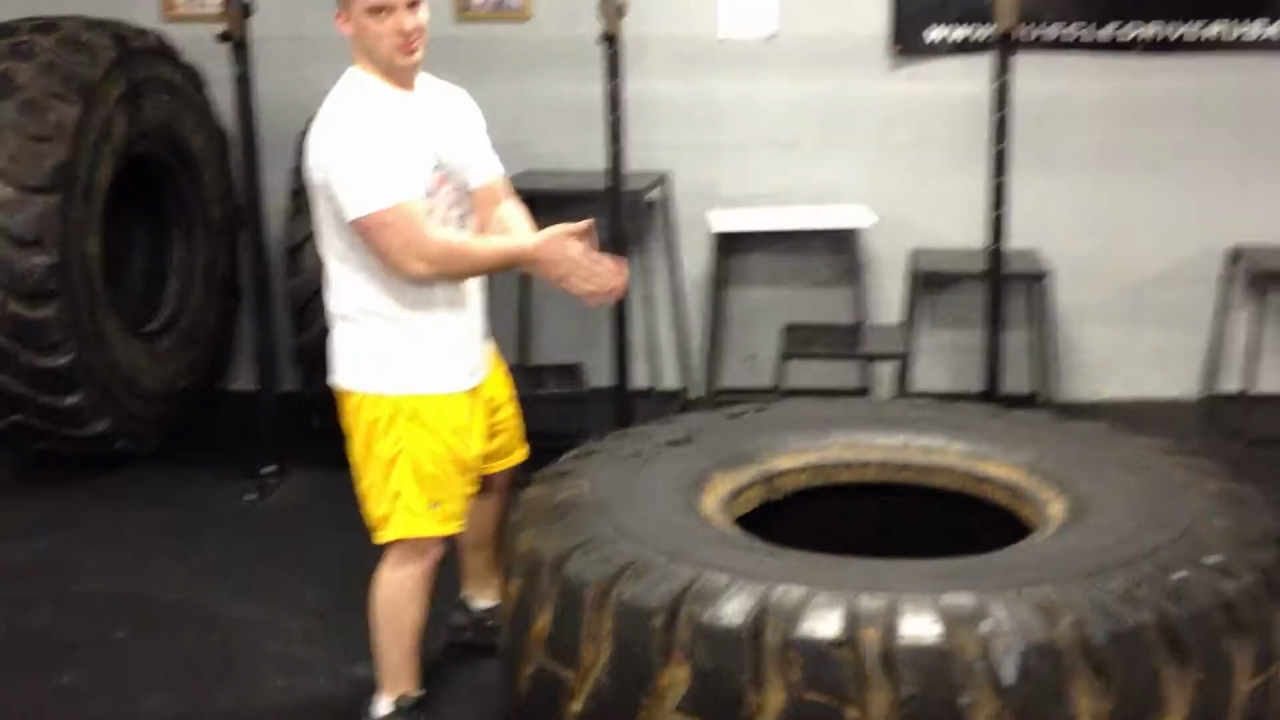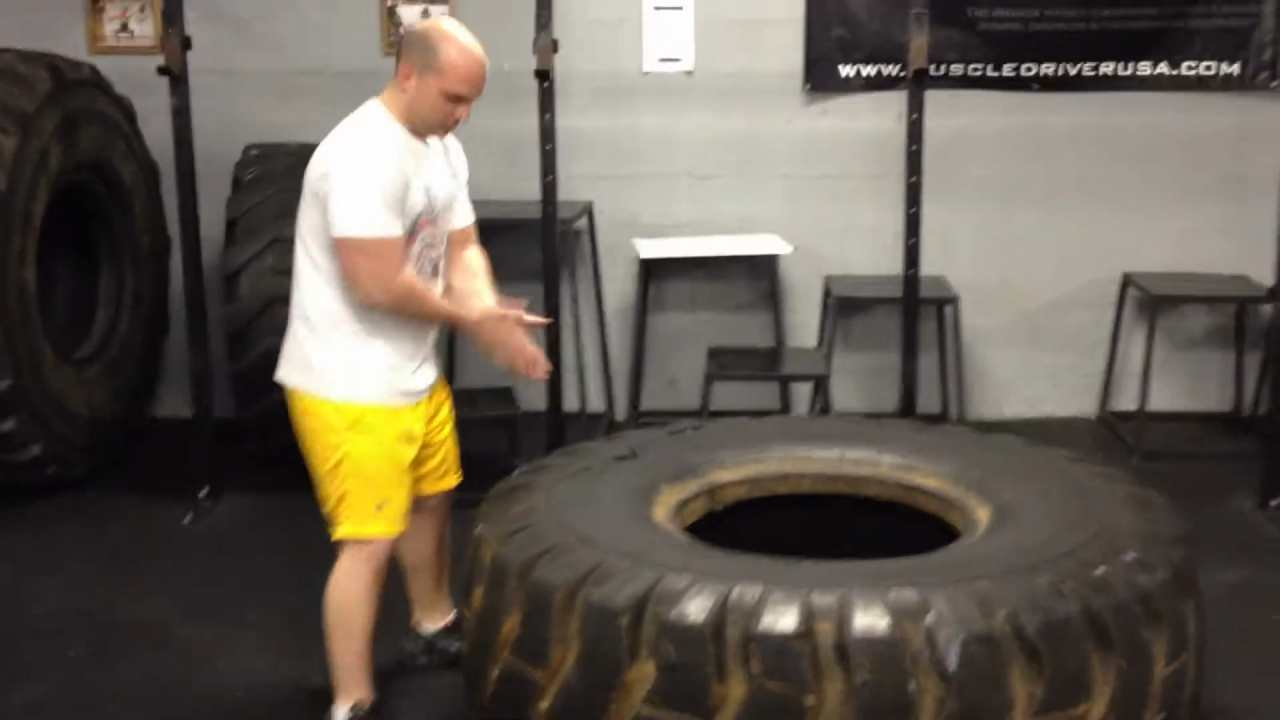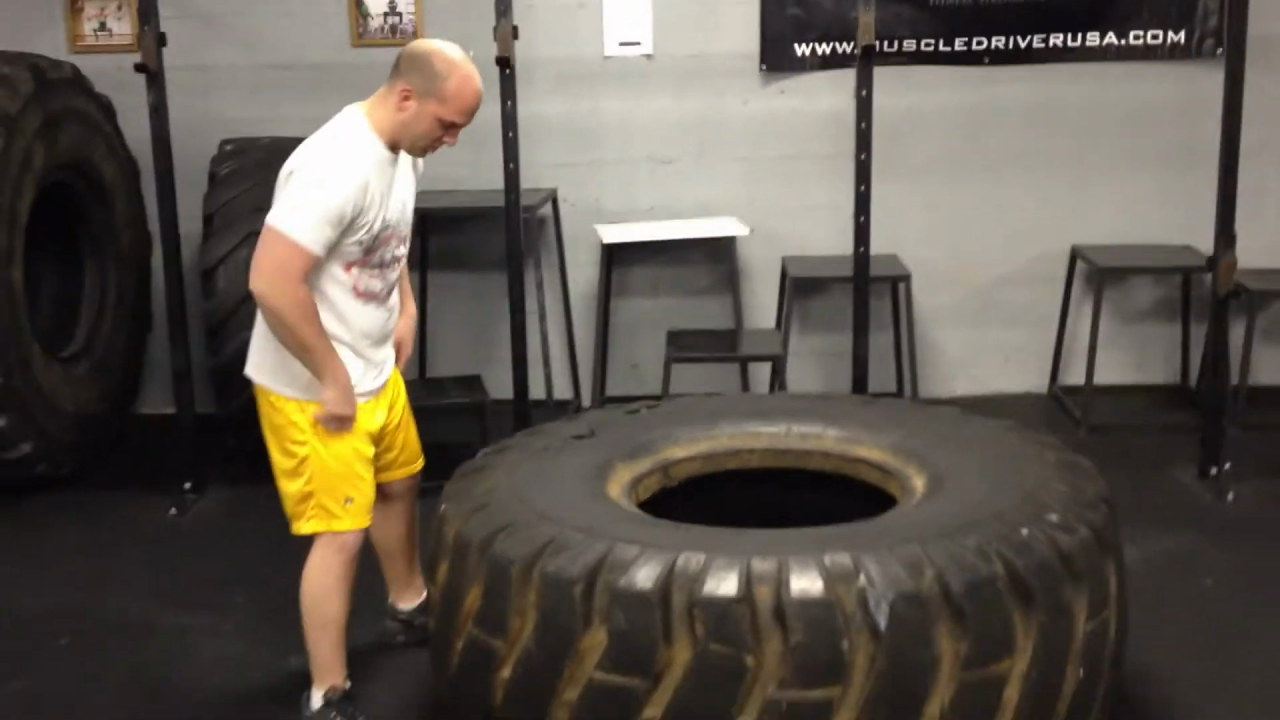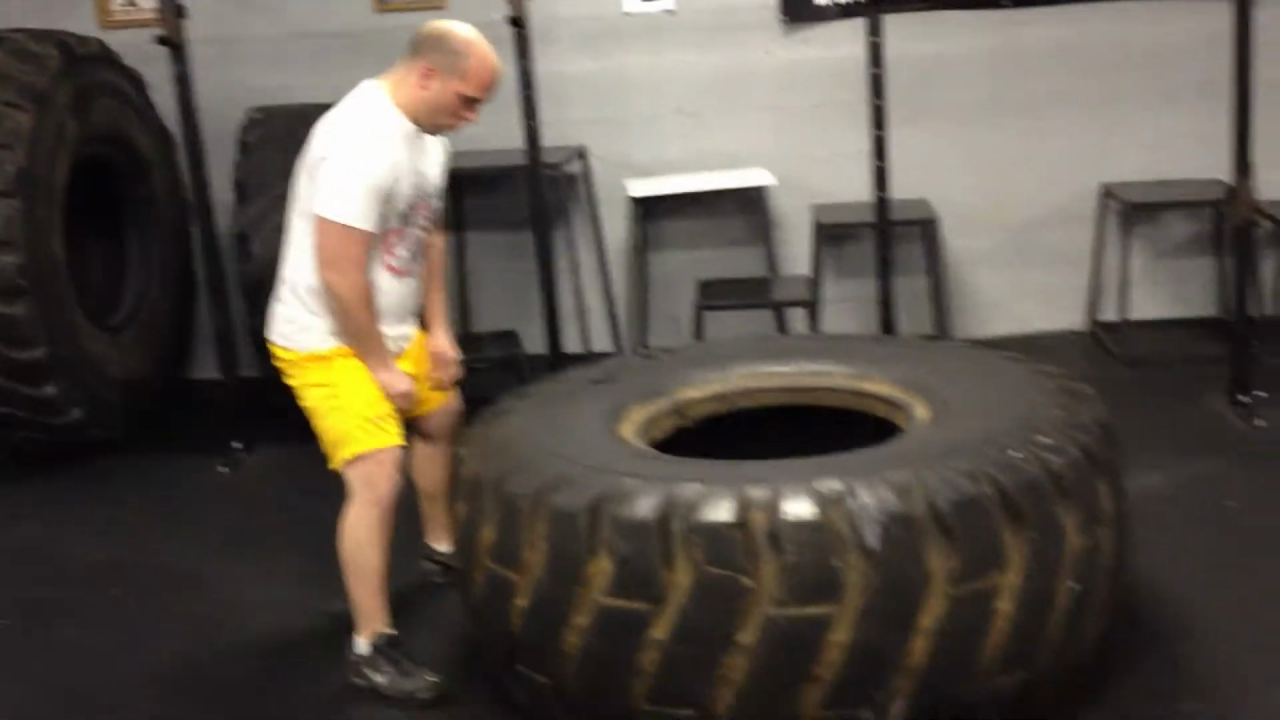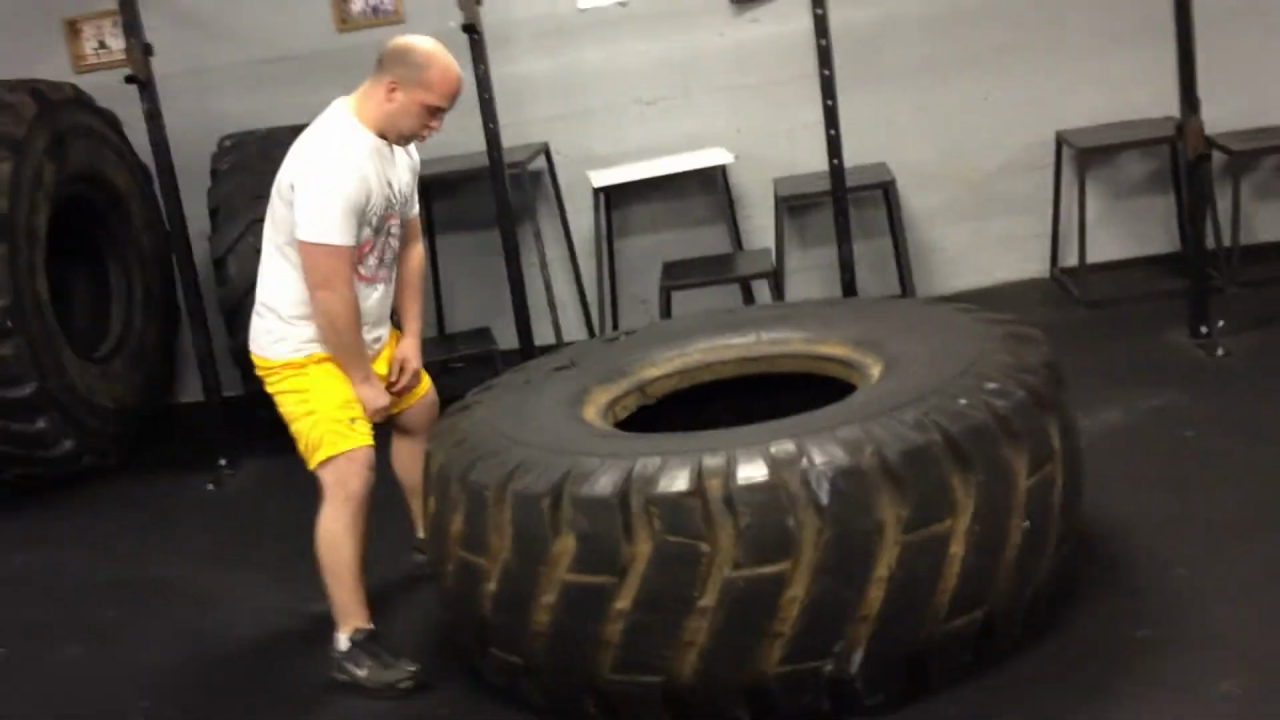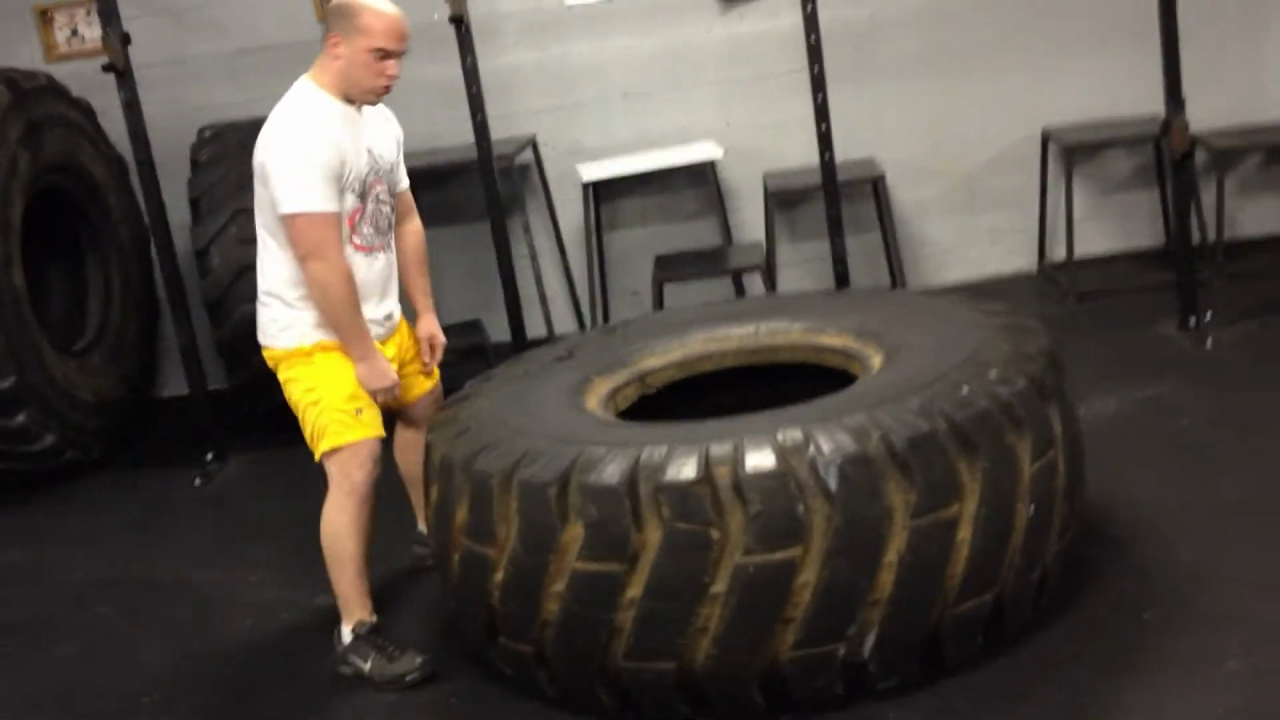
dt=0.5s
person 1, frame 1
left shoulder: (451, 102)
right shoulder: (350, 125)
left elbow: (493, 206)
right elbow: (417, 253)
left wrist: (536, 242)
right wrist: (540, 254)
left hip: (466, 351)
right hip: (398, 374)
left knee: (489, 478)
right knee: (417, 543)
left ankle: (484, 604)
person 1, frame 2
left shoulder: (444, 150)
right shoulder: (363, 155)
left elbow: (462, 247)
right elbow: (381, 285)
left wrist: (488, 313)
right wrist: (471, 321)
left hip: (413, 372)
right hip: (349, 386)
left knee: (429, 499)
right knee: (371, 541)
left ankle: (433, 628)
person 1, frame 3
left shoulder: (398, 153)
right shoulder: (335, 165)
right elbow: (271, 283)
left wrist: (404, 304)
right wrist: (330, 379)
left hip: (374, 368)
right hip: (311, 388)
left knee: (400, 483)
right knee: (340, 535)
left ankle: (408, 605)
person 1, frame 4
left shoulder: (426, 132)
right shoulder: (361, 141)
left elbow: (428, 232)
right elbow: (339, 273)
left wrist: (438, 327)
right wrist: (380, 367)
left hip: (395, 330)
right hip: (326, 340)
left knee: (441, 416)
right knee: (375, 482)
left ankle: (441, 547)
right ankle: (371, 646)
person 1, frame 5
left shoulder: (398, 146)
right shoulder: (333, 161)
left elbow: (409, 243)
right elbow: (329, 291)
left wrist: (410, 337)
right wrist: (361, 380)
left hip: (368, 331)
right hip: (302, 345)
left knee: (421, 413)
right knee: (350, 480)
left ankle: (433, 538)
right ankle: (353, 643)
person 1, frame 6
left shoulder: (379, 121)
right shoulder: (302, 131)
left elbow: (404, 220)
right elbow: (319, 262)
left wrist: (425, 314)
right wrist: (364, 357)
left hip: (379, 319)
right hip: (314, 335)
left knee: (425, 409)
right knee: (356, 470)
left ankle: (432, 531)
right ankle: (357, 635)
